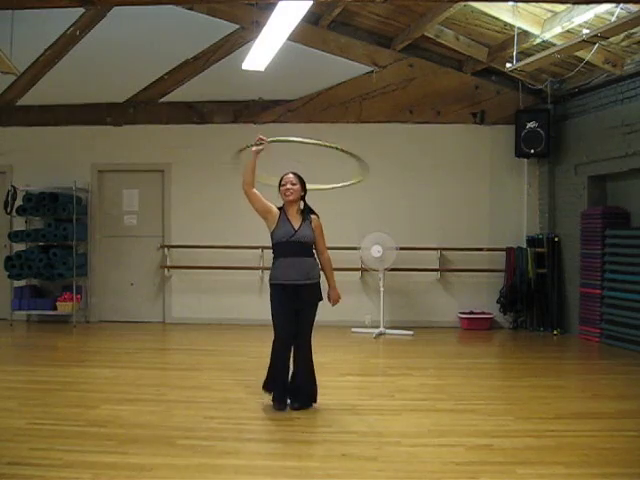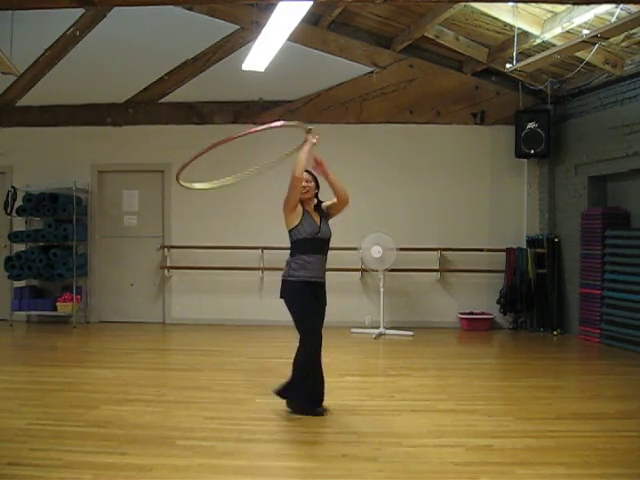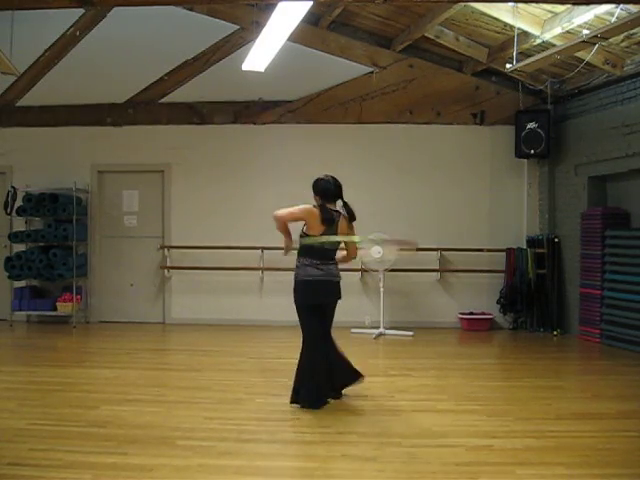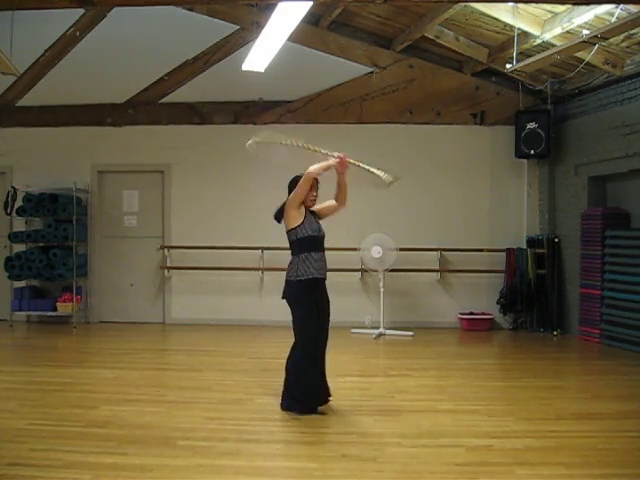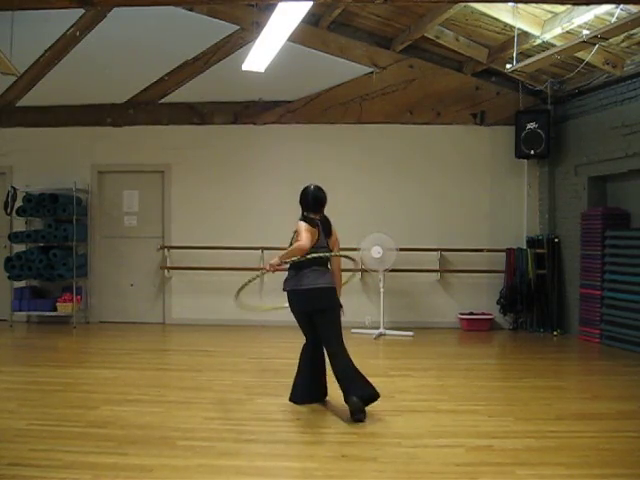
dt=1s
person 1, frame 1
left shoulder: (312, 220)
right shoulder: (272, 215)
left elbow: (323, 254)
right elbow: (247, 187)
left wrist: (332, 286)
right wrist: (255, 154)
left hip: (309, 287)
right hip: (281, 288)
left knee: (302, 341)
right knee: (282, 340)
left ankle: (301, 395)
right ankle: (279, 391)
person 1, frame 2
left shoulder: (325, 211)
right shoulder: (293, 211)
left elbow: (344, 198)
right elbow: (294, 176)
left wrist: (324, 170)
right wrist: (307, 146)
left hip: (318, 286)
right hip: (296, 285)
left knee: (312, 343)
right knee: (310, 341)
left ankle: (306, 398)
right ankle: (300, 397)
person 1, frame 3
left shoulder: (312, 213)
right shoulder: (344, 221)
left elbow: (279, 216)
right elbow: (352, 254)
left wrist: (287, 238)
left hip: (306, 285)
right hip: (330, 285)
left knee: (311, 339)
right knee: (323, 336)
left ankle: (312, 395)
right ankle: (334, 385)
person 1, frame 4
left shoulder: (314, 214)
right shoulder: (292, 209)
left elbow: (340, 202)
right elbow: (309, 174)
left wrist: (341, 174)
right wrist: (331, 162)
left hip: (317, 285)
right hip: (300, 285)
left knee: (318, 340)
right knee: (305, 341)
left ankle: (313, 394)
right ankle: (295, 400)
person 1, frame 5
left shoulder: (304, 226)
right shoulder: (332, 232)
left elbow: (303, 245)
right elbow: (336, 269)
left wrist: (279, 259)
right wrist: (337, 297)
left hip: (299, 293)
right hip: (324, 292)
left knee: (313, 341)
right knee: (335, 346)
left ankle: (307, 393)
right ankle: (356, 395)
